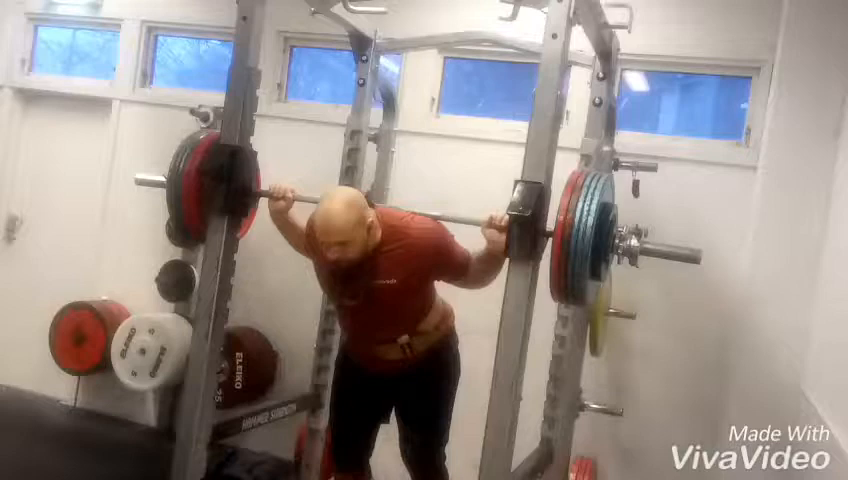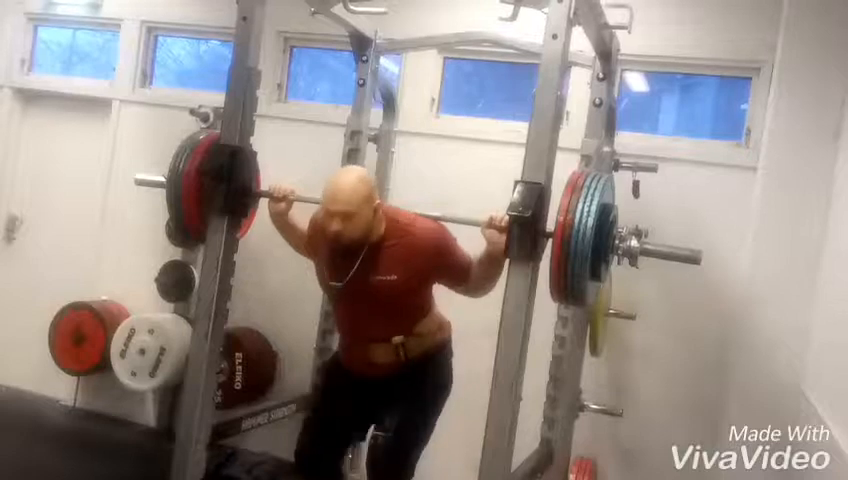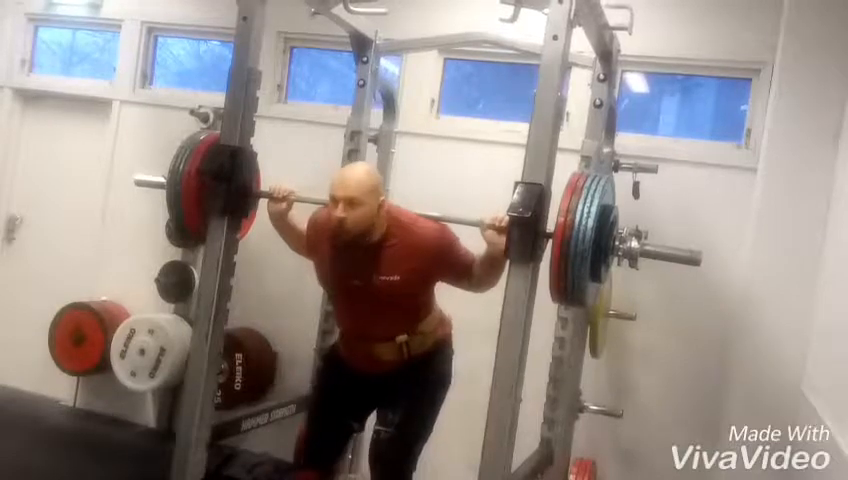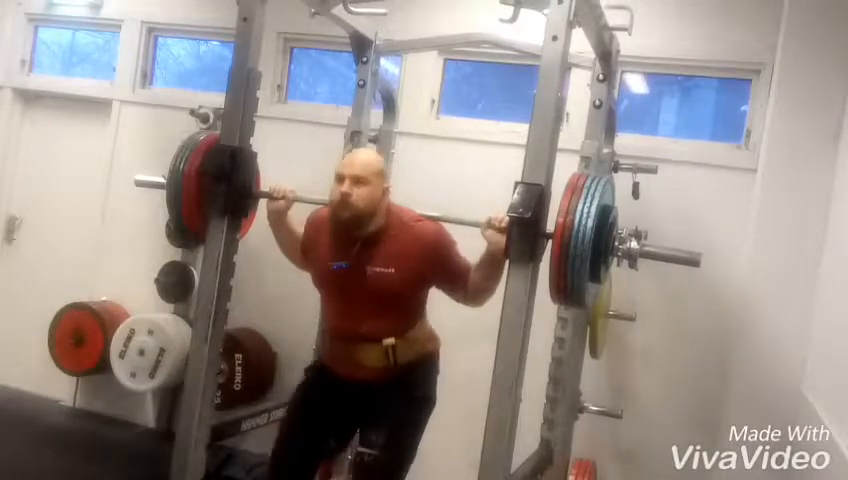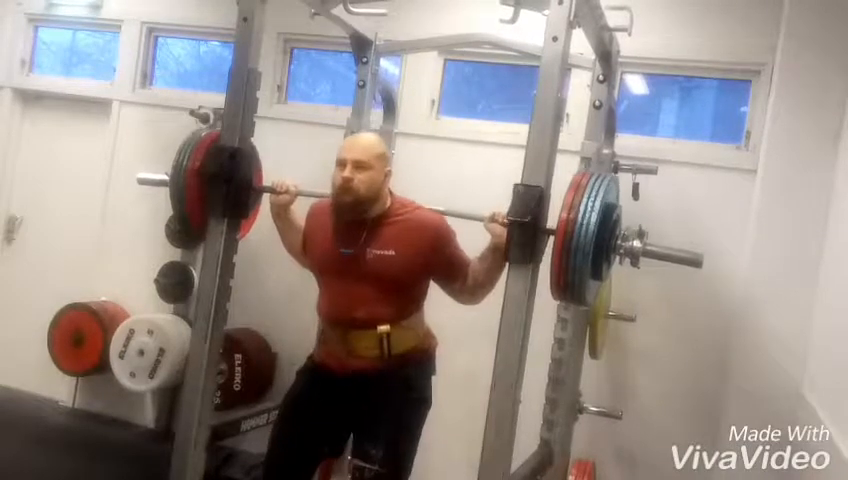
dt=0.5s
person 1, frame 1
left shoulder: (421, 238)
right shoulder: (323, 231)
left elbow: (471, 275)
left wrist: (496, 251)
right wrist: (281, 216)
left hip: (425, 360)
right hip: (359, 357)
right knee: (346, 455)
person 1, frame 2
left shoulder: (423, 239)
right shoulder: (325, 227)
left elbow: (473, 284)
left wrist: (495, 253)
right wrist: (281, 217)
left hip: (417, 369)
right hip: (352, 364)
person 1, frame 3
left shoulder: (425, 239)
right shoulder: (324, 227)
left elbow: (476, 279)
left wrist: (496, 253)
right wrist: (279, 218)
left hip: (417, 364)
right hip: (351, 356)
right knee: (314, 454)
person 1, frame 4
left shoulder: (423, 237)
right shoulder: (321, 224)
left elbow: (472, 292)
left wrist: (496, 254)
right wrist: (278, 218)
left hip: (402, 377)
right hip: (334, 368)
person 1, frame 5
left shoulder: (425, 228)
right shoulder: (321, 215)
left elbow: (468, 290)
left wrist: (499, 249)
right wrist: (281, 212)
left hip: (396, 374)
right hip: (328, 364)
